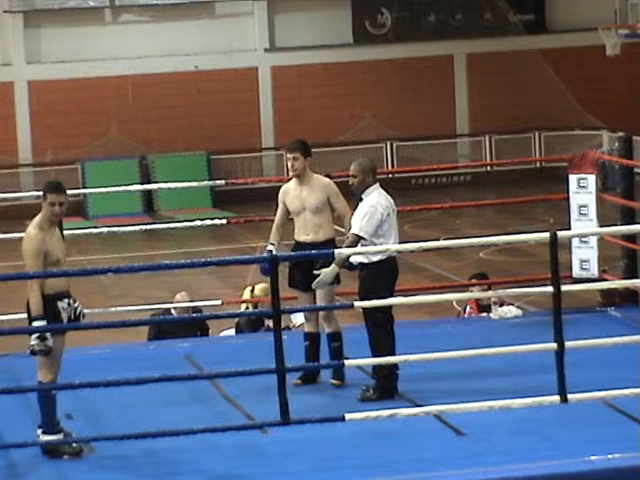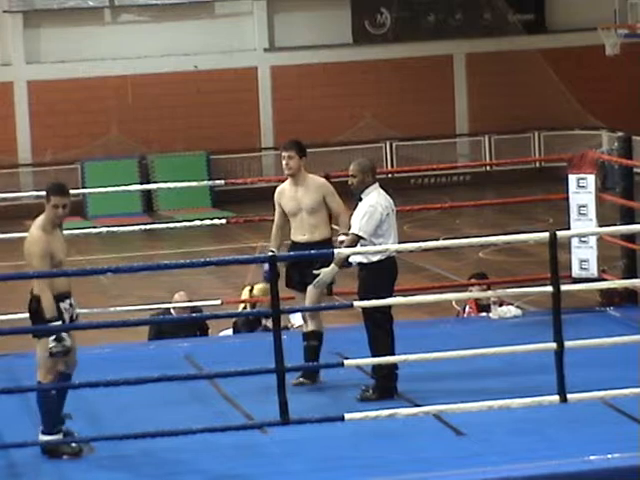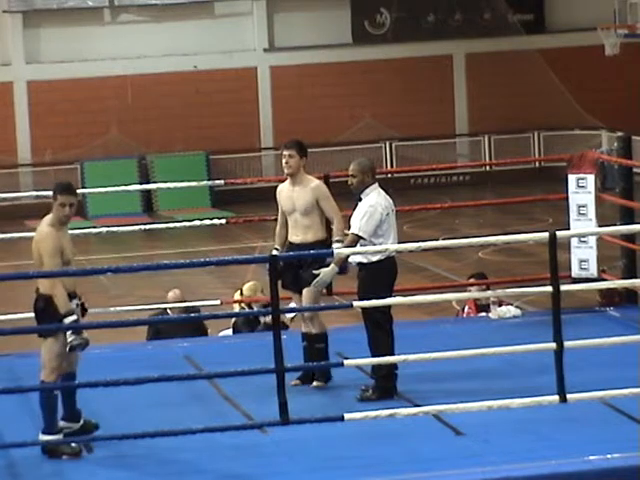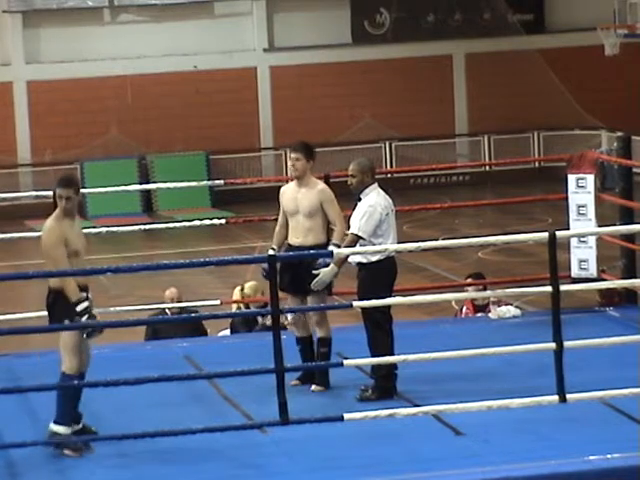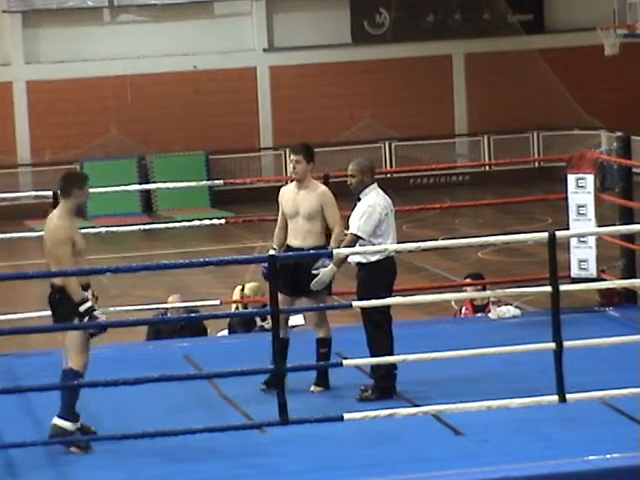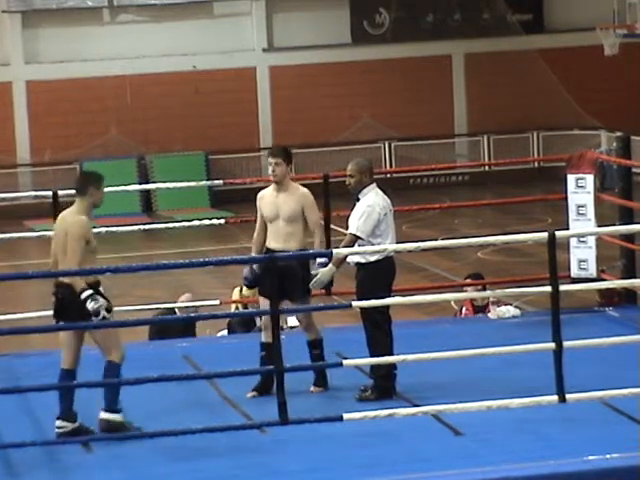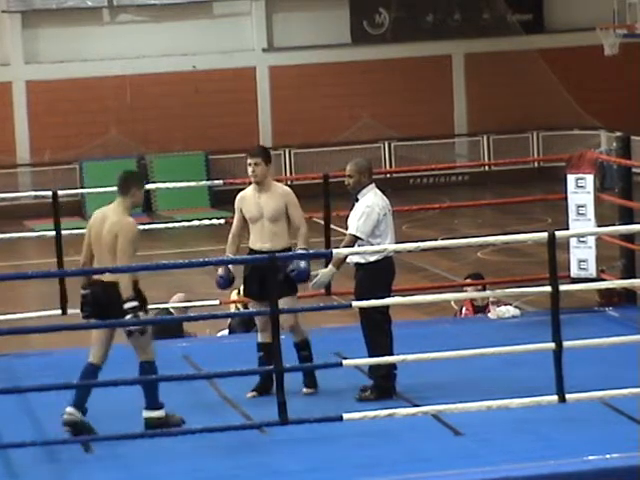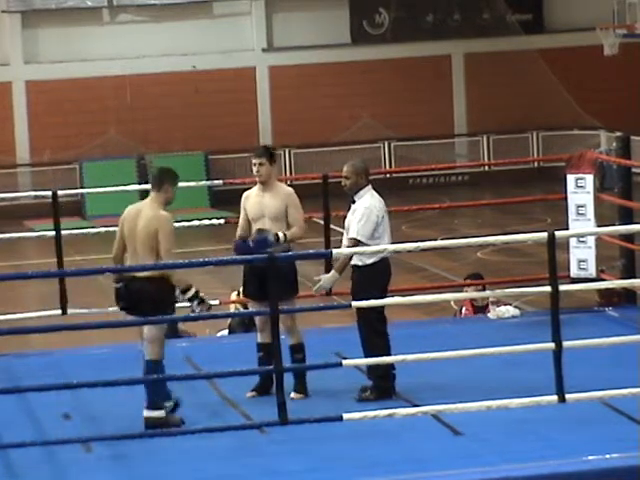
dt=0.4s
person 1, frame 1
left shoulder: (56, 227)
right shoulder: (35, 236)
right elbow: (33, 285)
left wrist: (72, 301)
right wrist: (38, 326)
left hip: (59, 302)
right hip: (45, 306)
left knee: (53, 370)
right knee: (48, 373)
left ankle: (49, 426)
right ankle: (50, 438)
person 1, frame 2
left shoulder: (55, 227)
right shoulder: (39, 237)
right elbow: (43, 287)
left wrist: (69, 304)
right wrist: (54, 328)
left hip: (61, 301)
right hip: (46, 306)
left knee: (68, 363)
right knee: (48, 372)
left ankle: (55, 422)
right ankle: (49, 437)
person 1, frame 3
left shoulder: (59, 227)
right shoulder: (48, 235)
right elbow: (55, 283)
left wrist: (77, 300)
right wrist: (71, 321)
left hip: (65, 301)
right hip: (51, 306)
left knee: (70, 364)
right knee: (51, 371)
left ankle: (71, 421)
right ankle: (50, 437)
person 1, frame 4
left shoulder: (75, 221)
right shoulder: (53, 228)
right elbow: (64, 275)
right wrist: (84, 307)
left hip: (77, 296)
right hip: (64, 299)
left knee: (81, 363)
right knee: (71, 365)
left ankle: (72, 422)
right ankle: (60, 428)
person 1, frame 5
left shoulder: (59, 218)
right shoulder: (62, 226)
right elbow: (68, 275)
left wrist: (87, 294)
right wrist: (88, 309)
left hip: (64, 295)
right hip: (70, 297)
left knee: (72, 361)
right knee: (78, 362)
left ankle: (69, 422)
right ankle: (62, 423)
person 1, frame 6
left shoulder: (64, 217)
right shoulder: (81, 222)
left elbow: (57, 262)
right elbow: (73, 269)
right wrist: (90, 297)
left hip: (65, 294)
right hip: (80, 292)
left knee: (69, 361)
right knee: (115, 354)
left ankle: (66, 422)
right ankle: (111, 416)
person 1, frame 7
left shoulder: (97, 215)
right shoulder: (127, 223)
left elbow: (85, 262)
right elbow: (124, 271)
left wrist: (86, 292)
right wrist: (132, 309)
left hip: (98, 289)
right hip: (119, 292)
left knee: (97, 357)
right knee: (146, 354)
left ankle: (75, 412)
right ankle: (154, 413)
person 1, frame 8
left shoulder: (129, 211)
right shoulder: (162, 218)
left elbow: (116, 257)
right elbow: (168, 266)
left wrist: (120, 285)
right wrist: (192, 294)
left hip: (132, 284)
right hip: (154, 287)
left knee: (154, 346)
right knee: (153, 351)
left ankle: (163, 399)
right ankle: (153, 413)
person 2, frame 1
left shoulder: (326, 185)
right shoulder: (286, 191)
left elbow: (347, 216)
right elbow: (279, 224)
right wrist: (271, 249)
left hip: (324, 249)
right hip: (300, 251)
left knee: (326, 313)
right knee: (308, 315)
left ankle: (338, 369)
right ankle: (311, 370)
person 2, frame 2
left shoulder: (320, 185)
right shoulder: (280, 192)
left elbow: (342, 214)
right elbow: (278, 226)
right wrist: (272, 256)
left hip: (321, 249)
right hip: (297, 250)
left knee: (311, 310)
right knee: (304, 313)
left ankle: (312, 369)
right ankle: (308, 369)
person 2, frame 3
left shoulder: (316, 187)
right shoulder: (281, 190)
left elbow: (337, 220)
left wrist: (336, 249)
right wrist: (276, 252)
left hip: (315, 251)
right hip: (293, 252)
left knee: (311, 313)
right knee: (303, 316)
left ankle: (323, 371)
right ankle: (309, 370)
person 2, frame 4
left shoulder: (322, 191)
right shoulder: (285, 191)
left elbow: (339, 225)
left wrist: (332, 252)
right wrist: (272, 253)
left hip: (315, 255)
right hip: (292, 255)
left knee: (318, 318)
right knee: (296, 318)
left ankle: (322, 376)
right ankle: (309, 369)
person 2, frame 5
left shoulder: (322, 193)
right shoulder: (284, 192)
left elbow: (337, 229)
right wrist: (273, 252)
left hip: (313, 257)
right hip: (290, 255)
left knee: (318, 319)
right knee: (278, 316)
left ankle: (322, 376)
right ankle: (277, 374)
person 2, frame 6
left shoulder: (302, 195)
right shoulder: (262, 196)
left elbow: (317, 230)
right wrist: (253, 260)
left hip: (295, 260)
right hip: (270, 260)
left knee: (306, 321)
right knee: (266, 323)
left ankle: (321, 376)
right ankle: (266, 380)
person 2, frame 7
left shoulder: (284, 194)
right shoulder: (242, 198)
left elbow: (301, 227)
right elbow: (235, 232)
left wrist: (301, 254)
right wrist: (227, 262)
left hip: (281, 259)
right hip: (255, 260)
left knee: (290, 322)
right knee: (262, 324)
left ankle: (309, 376)
right ankle: (265, 380)
person 2, frame 8
left shoulder: (287, 194)
right shoulder: (247, 196)
left elbow: (299, 229)
right elbow: (242, 229)
left wrist: (278, 236)
right wrist: (240, 241)
left hip: (280, 261)
right hip: (255, 261)
left knee: (288, 323)
right knee: (262, 324)
left ankle: (300, 382)
right ankle: (265, 381)
person 3, frame 1
left shoulder: (372, 204)
right shoulder: (380, 199)
left elbow: (354, 240)
left wrist: (333, 268)
left hip: (375, 268)
right hip: (380, 266)
left knee: (378, 327)
right knee: (381, 325)
left ankle: (385, 385)
right ankle: (385, 379)
person 3, frame 2
left shoulder: (372, 204)
right shoulder: (379, 198)
left elbow: (354, 240)
left wrist: (333, 268)
left hip: (375, 269)
right hip: (379, 266)
left knee: (378, 326)
right knee: (380, 325)
left ankle: (384, 385)
right ankle: (385, 379)
person 3, frame 3
left shoulder: (372, 204)
right shoulder: (379, 199)
left elbow: (354, 240)
left wrist: (333, 268)
left hip: (375, 269)
right hip: (379, 266)
left knee: (377, 327)
right knee: (380, 325)
left ankle: (384, 385)
right ankle: (384, 379)
person 3, frame 4
left shoulder: (372, 204)
right shoulder: (378, 198)
left elbow: (352, 240)
left wrist: (333, 268)
left hip: (374, 269)
right hip: (378, 266)
left knee: (377, 326)
right knee: (380, 325)
left ankle: (384, 385)
right ankle: (384, 379)
person 3, frame 5
left shoulder: (371, 204)
right shoulder: (377, 198)
left elbow: (351, 240)
left wrist: (332, 269)
left hip: (374, 269)
right hip: (378, 266)
left knee: (376, 327)
right knee: (379, 325)
left ankle: (383, 385)
right ankle: (383, 379)
person 3, frame 6
left shoulder: (370, 204)
right shoulder: (376, 198)
left elbow: (351, 240)
left wrist: (331, 269)
left hip: (373, 269)
right hip: (377, 266)
left knee: (376, 327)
right knee: (378, 325)
left ankle: (383, 385)
right ankle: (383, 379)
person 3, frame 7
left shoulder: (369, 204)
right shoulder: (375, 199)
left elbow: (350, 241)
left wrist: (331, 269)
left hip: (372, 269)
right hip: (376, 267)
left knee: (375, 327)
right knee: (378, 326)
left ankle: (383, 385)
right ankle: (383, 379)
person 3, frame 8
left shoulder: (367, 205)
right shoulder: (367, 201)
left elbow: (354, 245)
left wrist: (334, 274)
left hip: (370, 270)
right hip: (369, 269)
left knee: (371, 328)
right knee: (374, 327)
left ankle: (382, 386)
right ankle: (382, 379)
